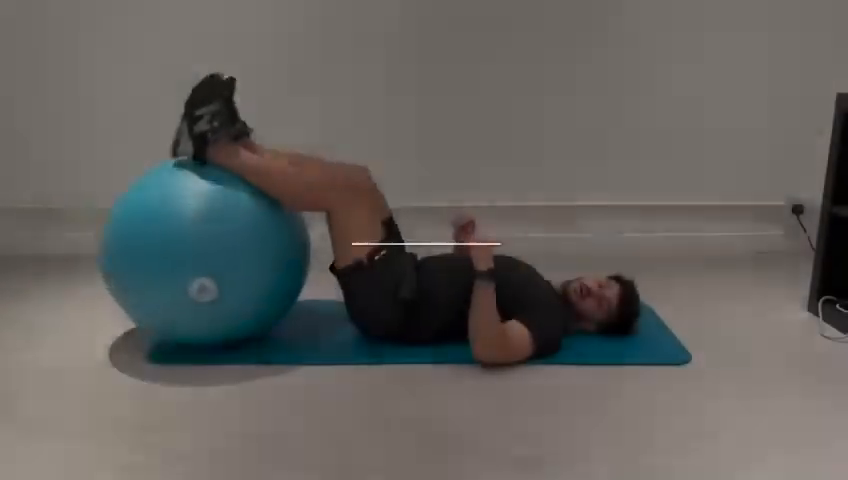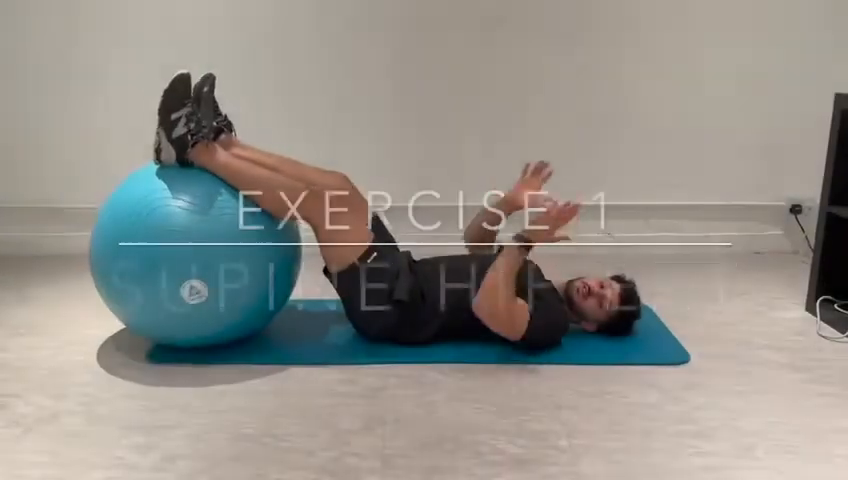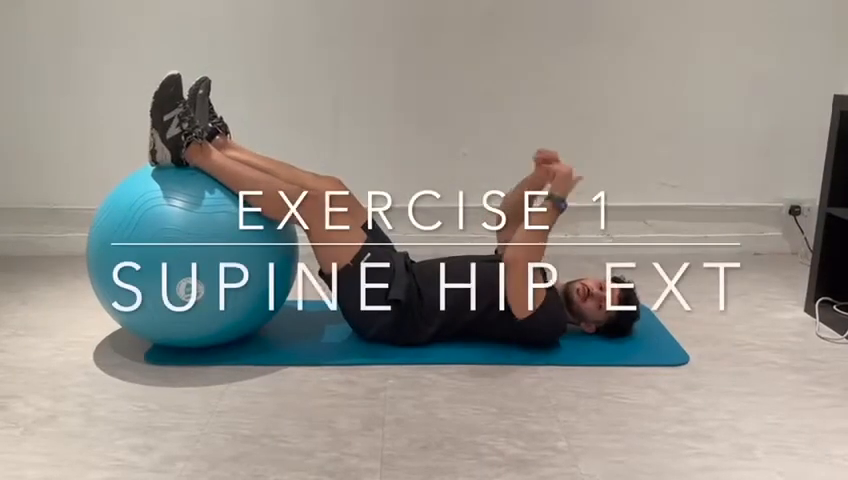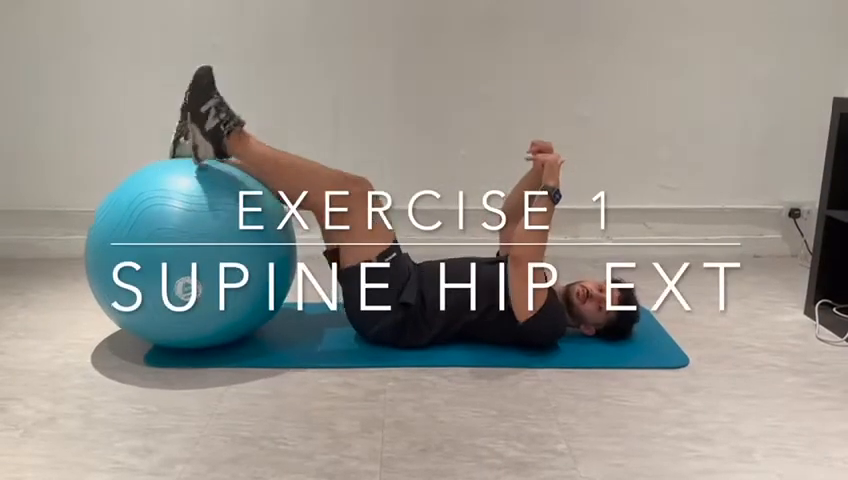
dt=0.7s
person 1, frame 1
left shoulder: (550, 324)
right shoulder: (543, 292)
left elbow: (486, 348)
left wrist: (485, 271)
right wrist: (462, 246)
left hip: (395, 309)
right hip: (408, 280)
left knee: (346, 186)
right knee: (352, 179)
left ankle: (214, 148)
right ankle: (237, 143)
person 1, frame 2
left shoulder: (549, 323)
right shoulder: (541, 284)
left elbow: (486, 306)
right elbow: (474, 247)
left wrist: (526, 239)
right wrist: (504, 208)
left hip: (395, 309)
right hip: (403, 278)
left knee: (325, 198)
right knee: (334, 187)
left ankle: (195, 149)
right ankle: (219, 140)
person 1, frame 3
left shoulder: (546, 321)
right shoulder: (538, 286)
left elbow: (517, 261)
right elbow: (509, 222)
left wrist: (556, 203)
right wrist: (540, 176)
left hip: (391, 311)
right hip: (400, 280)
left knee: (316, 203)
right knee: (330, 189)
left ankle: (189, 149)
right ankle: (216, 142)
person 1, frame 4
left shoulder: (546, 324)
right shoulder: (540, 292)
left elbow: (522, 257)
right elbow: (509, 221)
left wrist: (551, 192)
right wrist: (537, 174)
left hip: (392, 312)
right hip: (402, 285)
left knee: (353, 191)
right knee: (328, 192)
left ankle: (228, 139)
right ankle: (221, 143)
